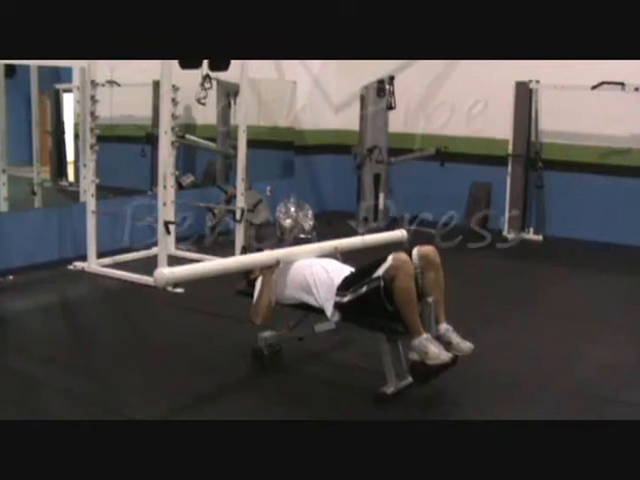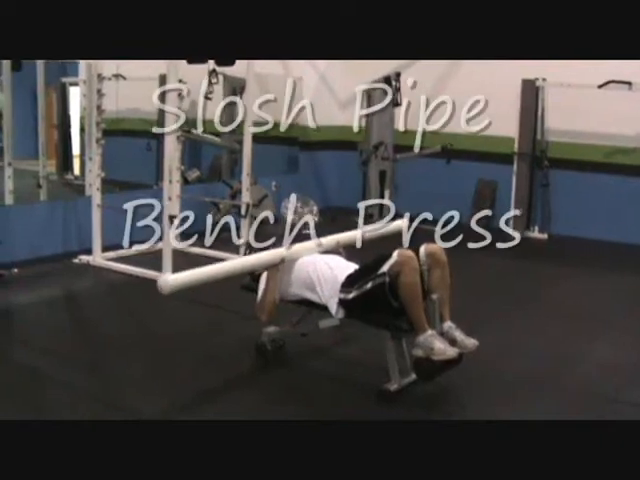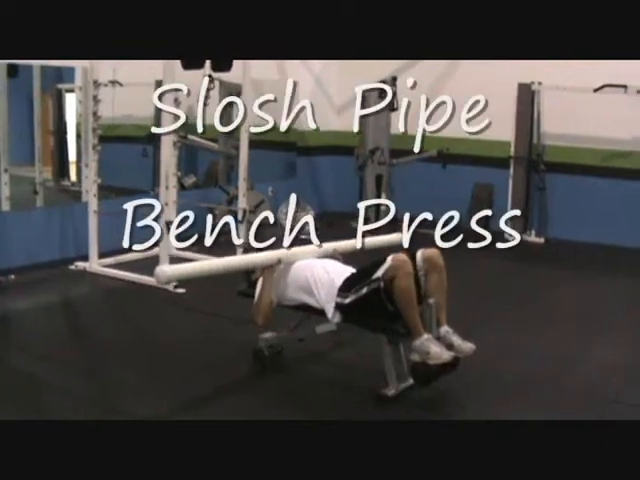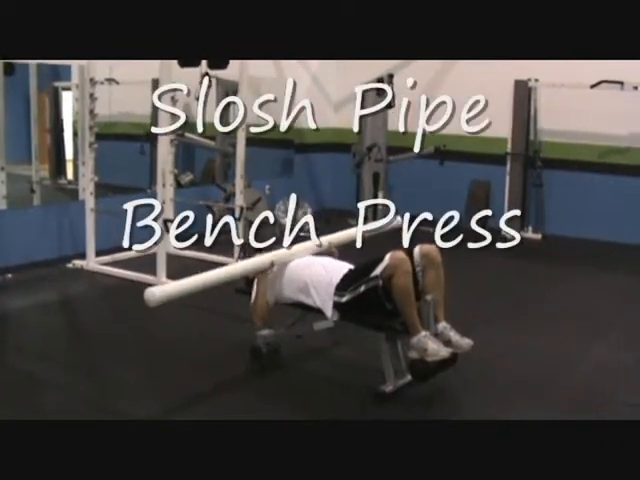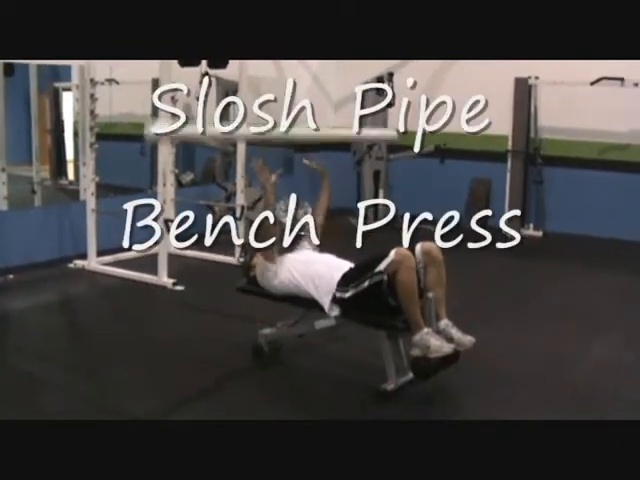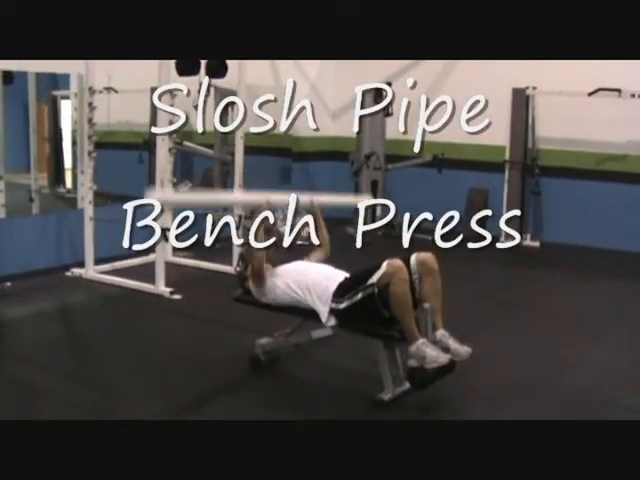
dt=0.5s
person 1, frame 1
left shoulder: (292, 265)
right shoulder: (267, 279)
right elbow: (260, 319)
right wrist: (267, 273)
left hip: (356, 284)
right hip: (342, 296)
left knee: (428, 254)
right knee: (399, 263)
left ankle: (442, 330)
right ankle: (420, 342)
person 1, frame 2
left shoulder: (295, 261)
right shoulder: (271, 276)
right elbow: (264, 315)
left wrist: (338, 251)
right wrist: (272, 269)
left hip: (359, 280)
right hip: (346, 293)
left knee: (434, 252)
right knee: (405, 259)
left ankle: (446, 328)
right ankle: (425, 338)
person 1, frame 3
left shoulder: (295, 267)
right shoulder: (269, 280)
right elbow: (261, 320)
left wrist: (336, 258)
right wrist: (269, 273)
left hip: (357, 286)
right hip: (343, 298)
left knee: (431, 257)
right knee: (399, 263)
left ankle: (443, 332)
right ankle: (421, 343)
person 1, frame 4
left shoulder: (292, 264)
right shoulder: (266, 278)
right elbow: (259, 321)
left wrist: (333, 256)
right wrist: (263, 274)
left hip: (353, 281)
right hip: (341, 294)
left knee: (429, 252)
right knee: (398, 261)
left ankle: (441, 329)
right ankle: (418, 339)
person 1, frame 5
left shoulder: (299, 255)
right shoulder: (269, 274)
left elbow: (318, 220)
right elbow: (268, 232)
left wrist: (325, 179)
right wrist: (269, 191)
left hip: (355, 282)
right hip: (342, 291)
left knee: (430, 251)
right knee: (402, 258)
left ankle: (443, 325)
right ankle: (421, 337)
person 1, frame 6
left shoulder: (287, 272)
right shoulder: (262, 287)
left elbow: (324, 248)
right elbow: (257, 261)
left wrist: (315, 211)
right wrist: (261, 223)
left hip: (350, 290)
right hip: (337, 300)
left knee: (426, 261)
right knee: (394, 268)
left ankle: (439, 336)
right ankle: (417, 349)
